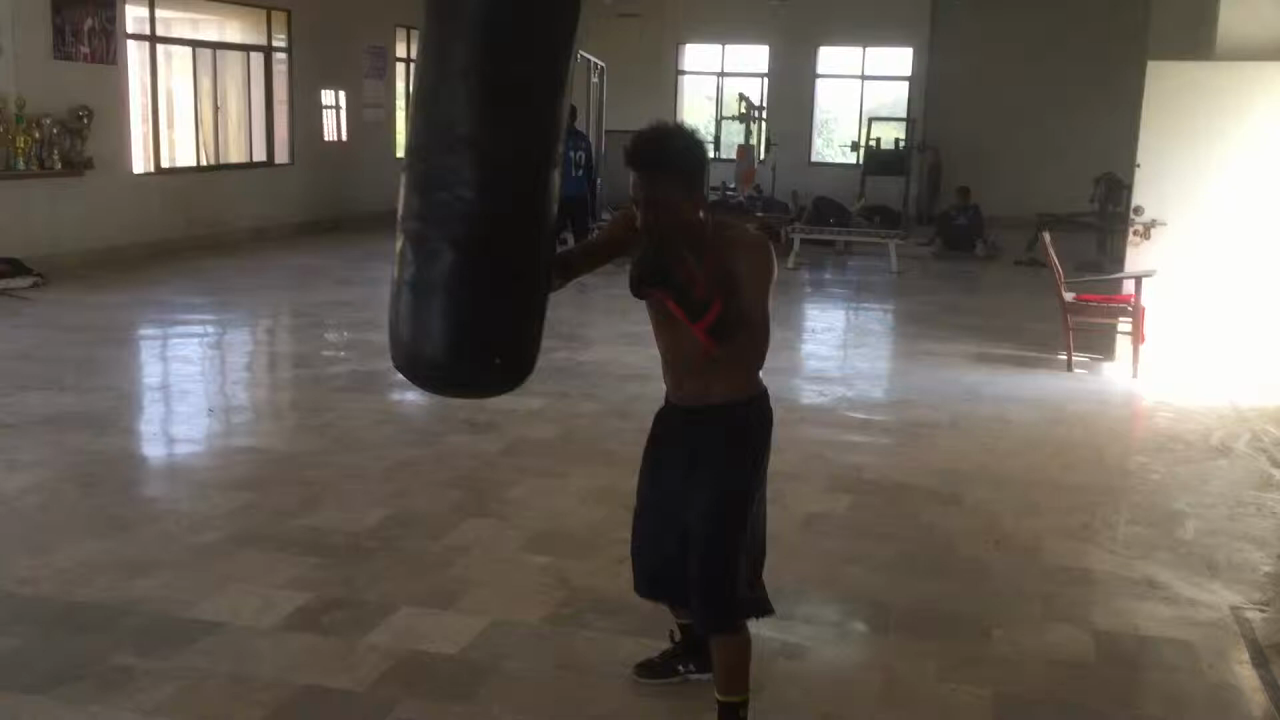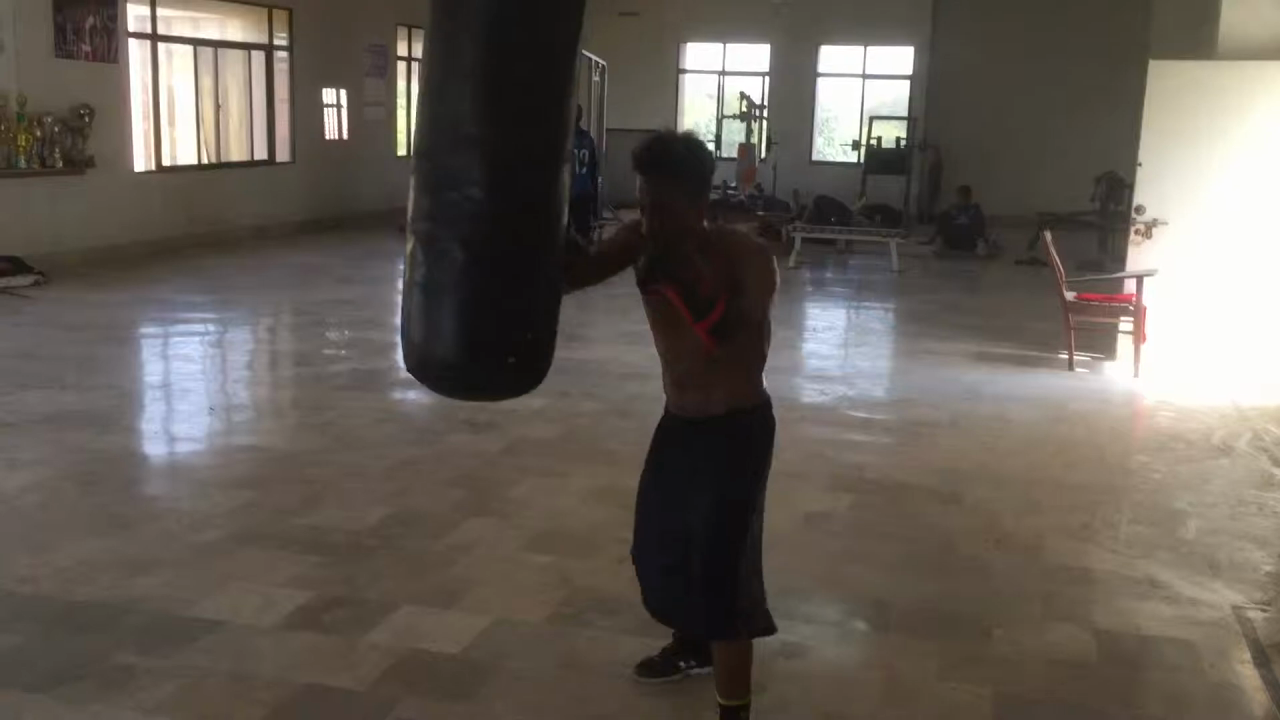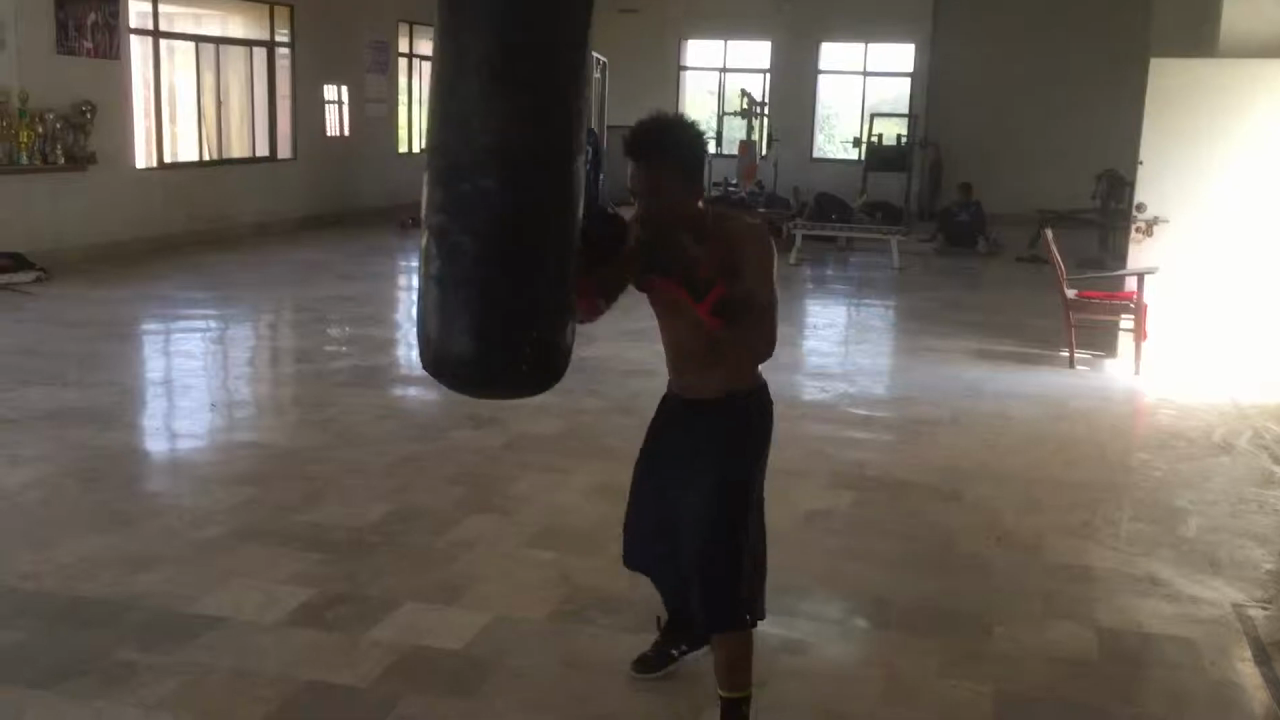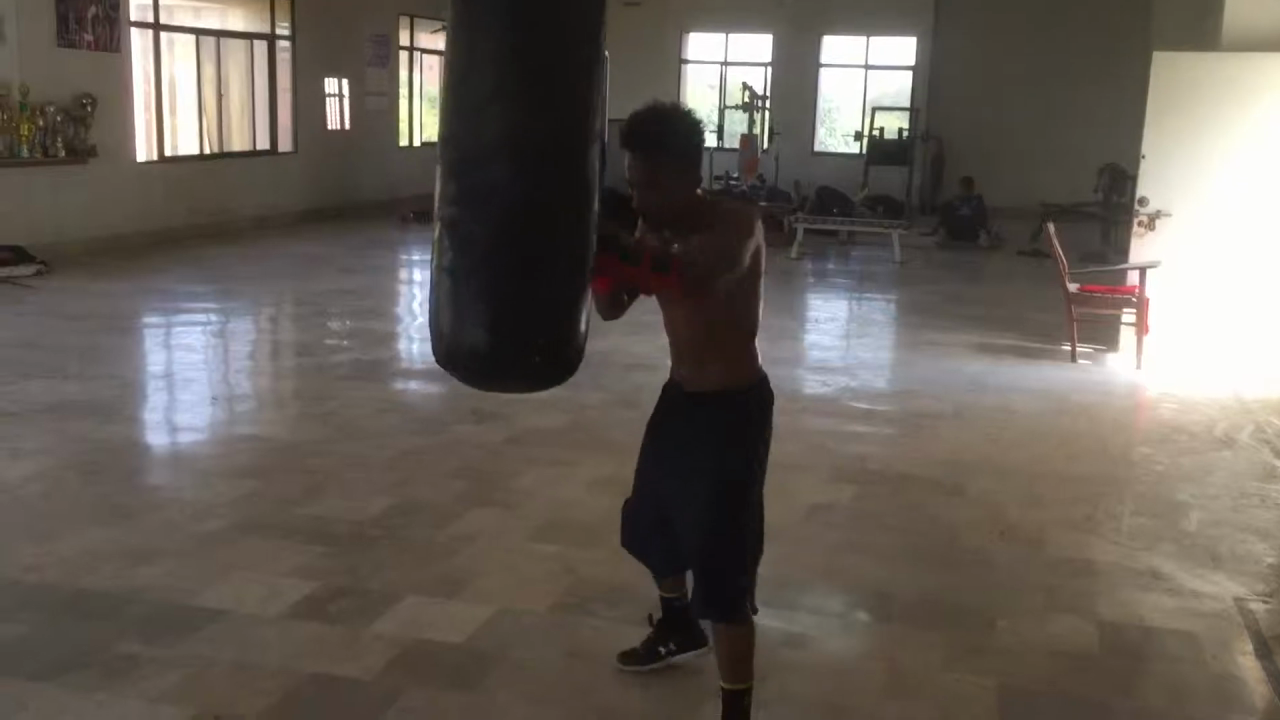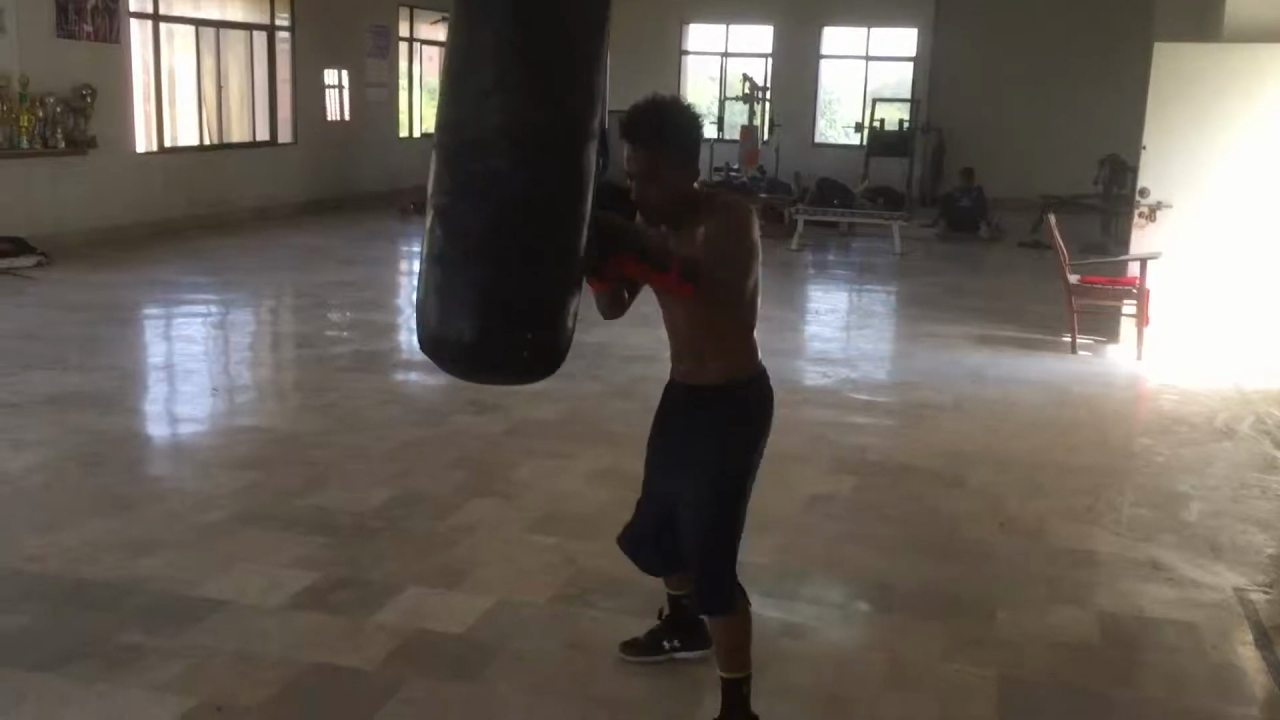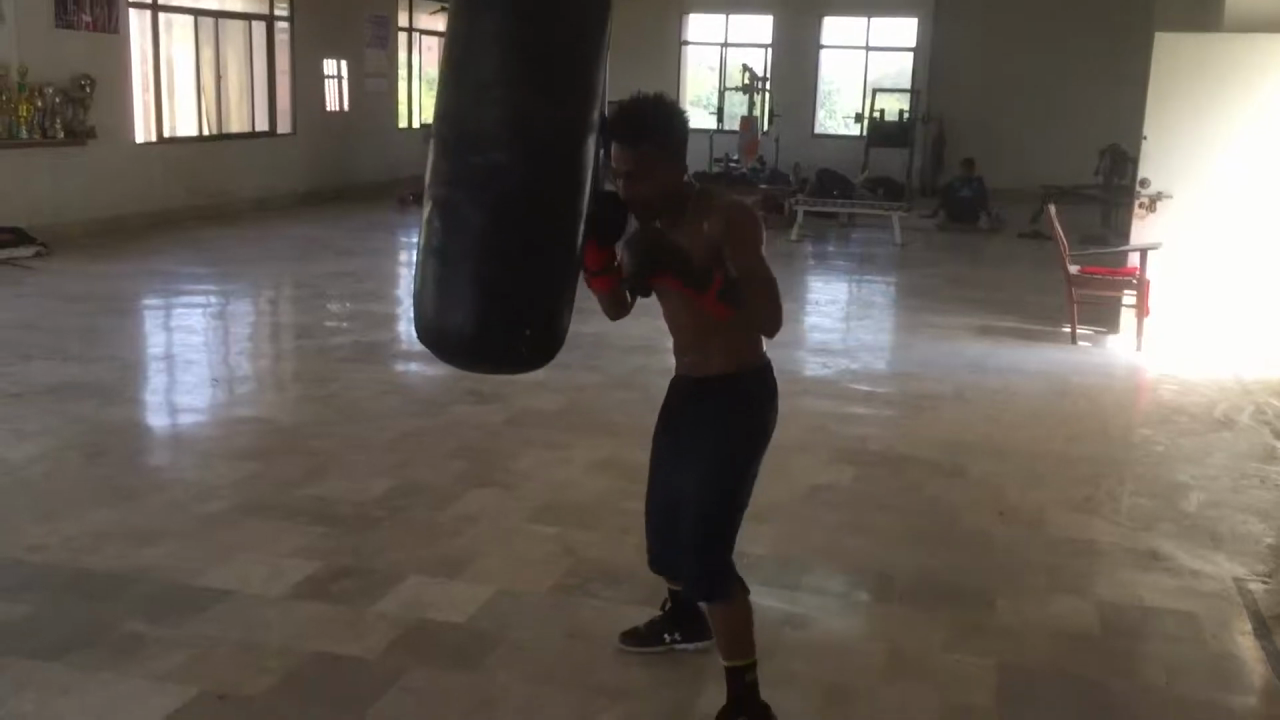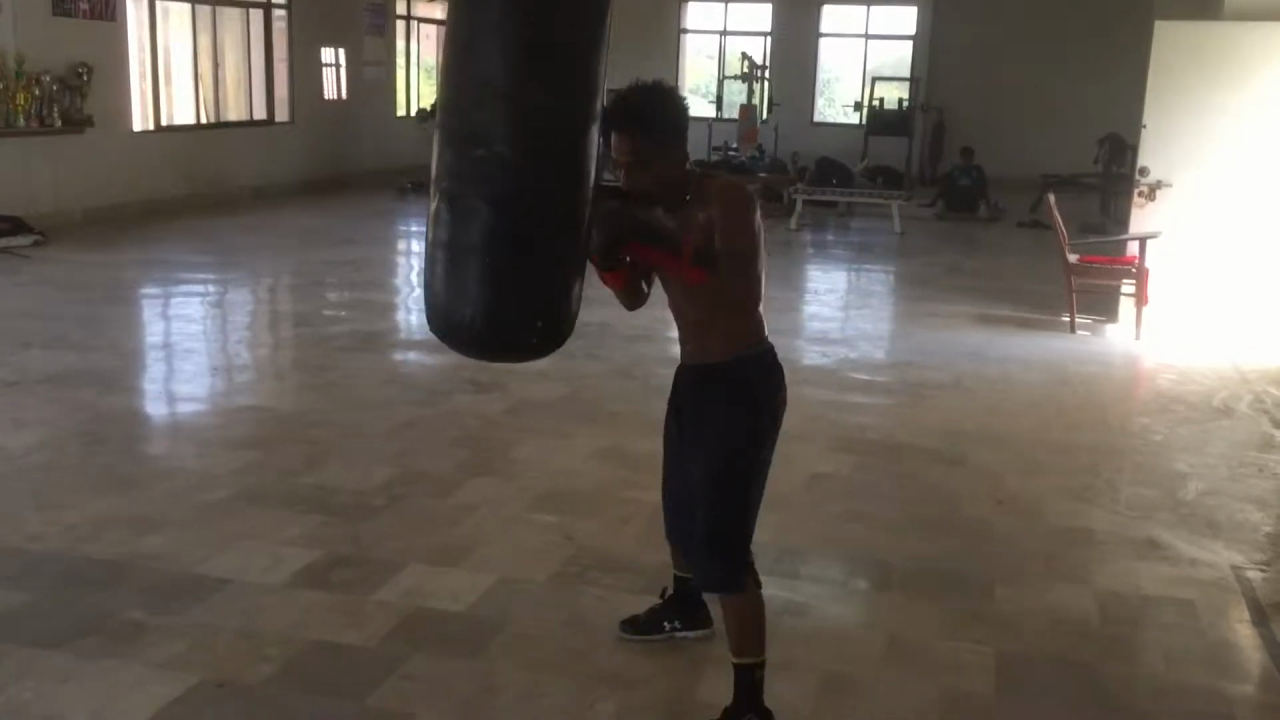
dt=0.1s
person 1, frame 1
left shoulder: (744, 248)
right shoulder: (637, 229)
left elbow: (751, 357)
right elbow: (565, 269)
left wrist: (689, 292)
left hip: (735, 425)
right hip: (676, 416)
left knee: (718, 575)
right knee: (655, 548)
right ankle: (692, 648)
person 1, frame 2
left shoulder: (746, 257)
right shoulder: (641, 240)
left elbow: (751, 360)
right elbow: (570, 275)
left wrist: (696, 289)
left hip: (736, 433)
right hip: (677, 425)
left knee: (720, 586)
right knee: (657, 555)
right ankle: (692, 644)
person 1, frame 3
left shoulder: (744, 240)
right shoulder: (646, 234)
left elbow: (761, 344)
right elbow: (590, 311)
left wrist: (693, 278)
right wrist: (586, 262)
left hip: (735, 417)
right hip: (677, 408)
left knee: (719, 579)
right knee: (651, 534)
right ankle: (680, 629)
person 1, frame 4
left shoulder: (735, 223)
right shoulder: (652, 225)
left elbow: (710, 286)
right elbow: (610, 309)
left wrist: (629, 252)
left hip: (734, 410)
right hip: (679, 398)
left knee: (720, 571)
right knee: (648, 522)
right ankle: (675, 628)
person 1, frame 5
left shoulder: (730, 220)
right shoulder: (650, 220)
left elbow: (726, 303)
right elbow: (613, 309)
left wrist: (660, 256)
right wrist: (605, 248)
left hip: (735, 403)
right hip: (682, 394)
left knee: (711, 557)
right knee: (659, 521)
right ankle: (684, 625)
person 1, frame 6
left shoulder: (728, 218)
right shoulder: (648, 219)
left elbow: (768, 319)
right elbow: (615, 309)
left wrist: (687, 269)
right wrist: (598, 244)
left hip: (740, 394)
right hip: (687, 387)
left knee: (707, 547)
right knee: (669, 515)
right ankle: (683, 617)
person 1, frame 7
left shoulder: (726, 199)
right shoulder: (651, 205)
left elbow: (736, 278)
right elbow: (632, 299)
left wrist: (649, 232)
right wrist: (610, 248)
left hip: (745, 381)
right hip: (694, 374)
left knee: (723, 543)
right knee: (683, 503)
right ankle: (685, 605)
